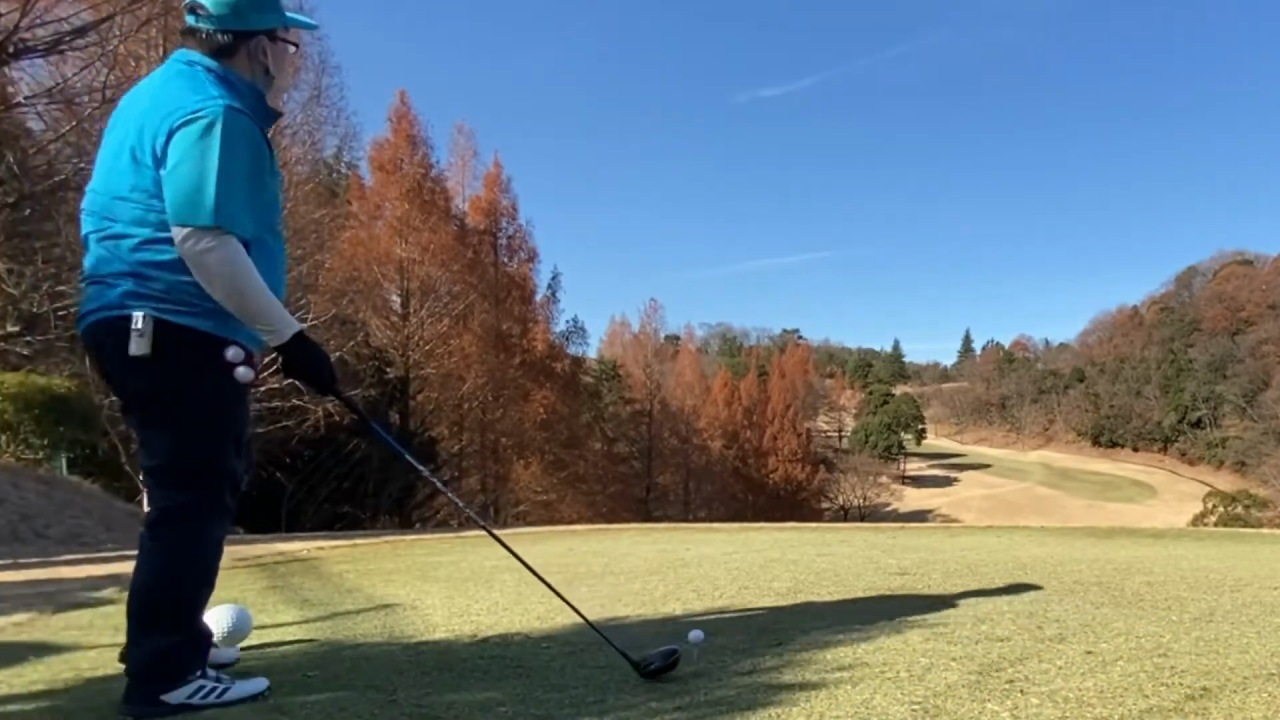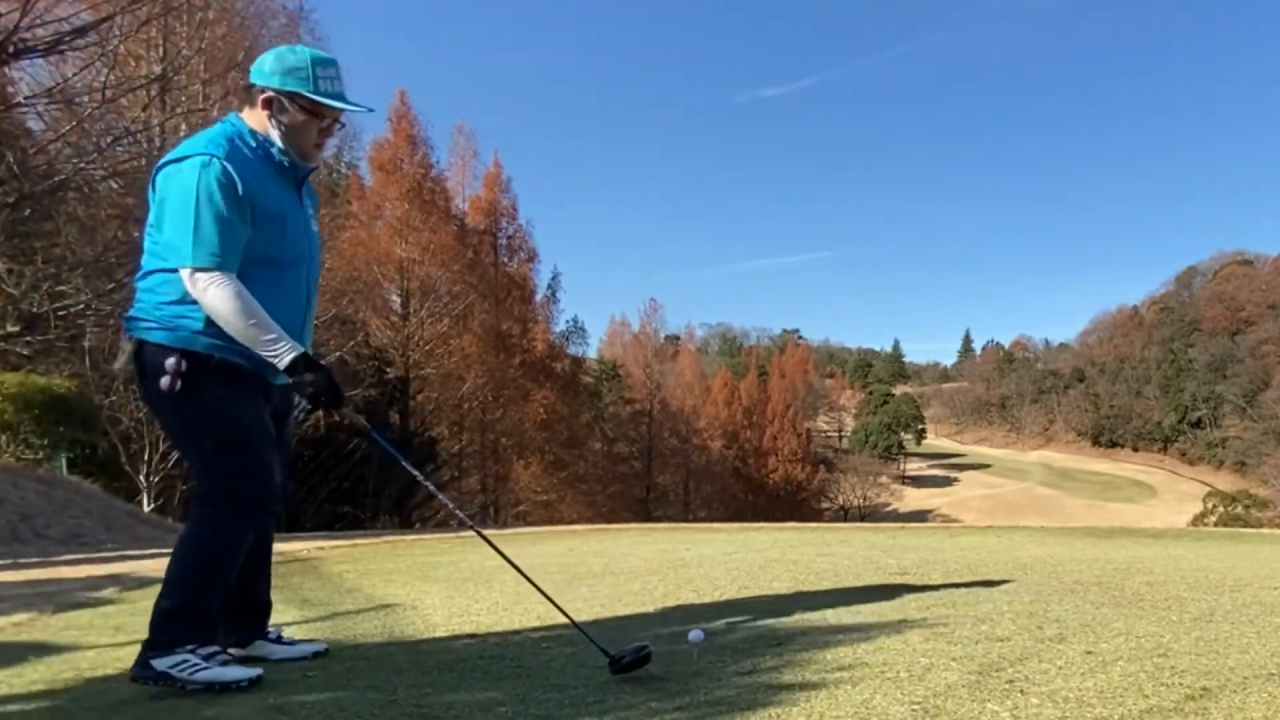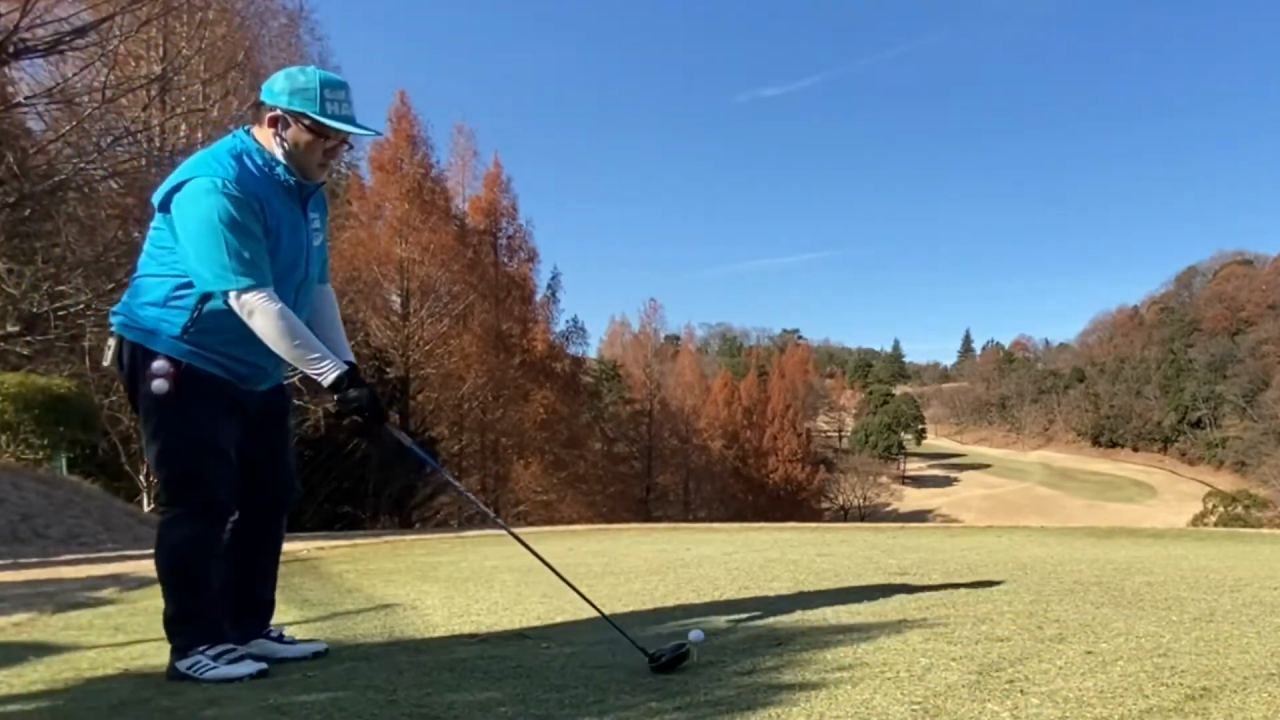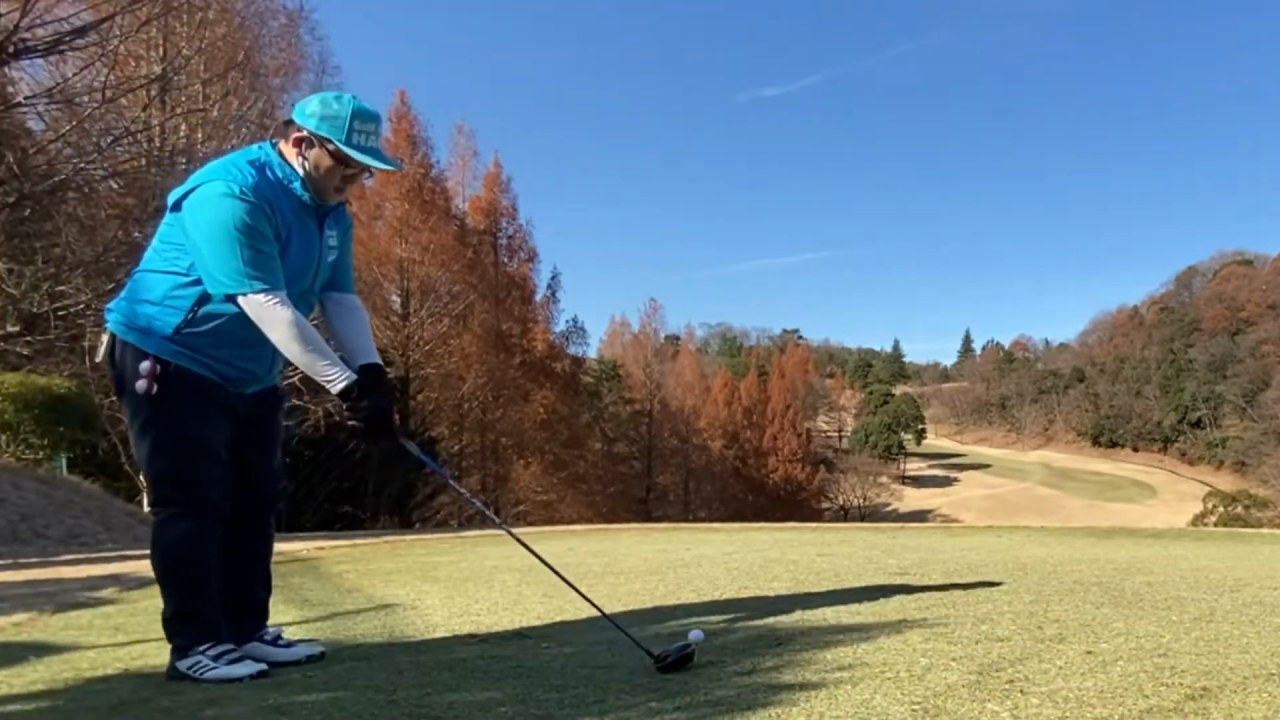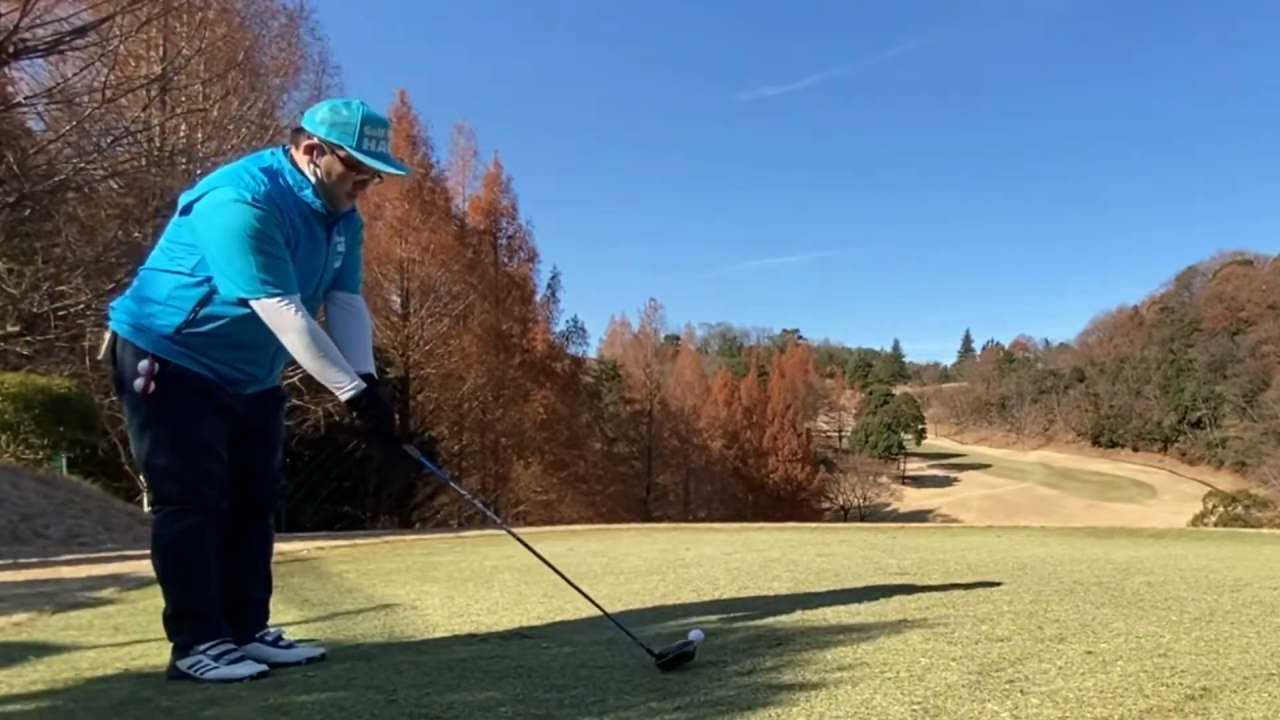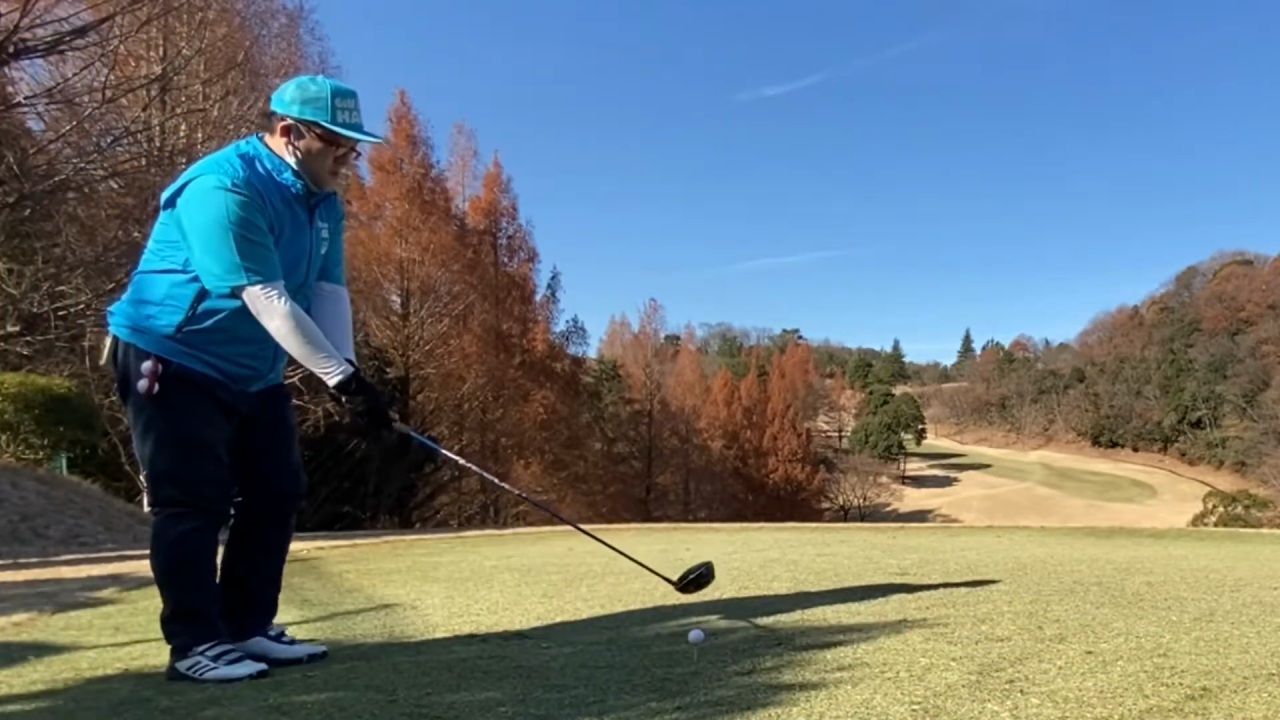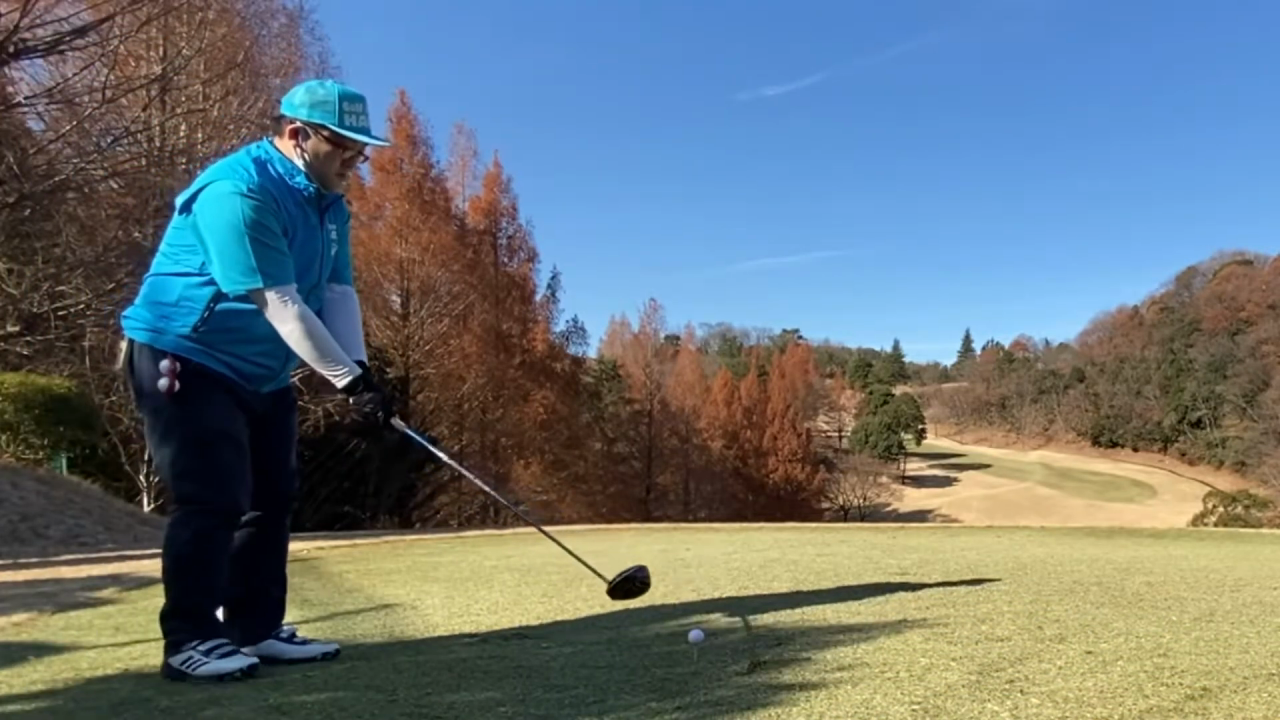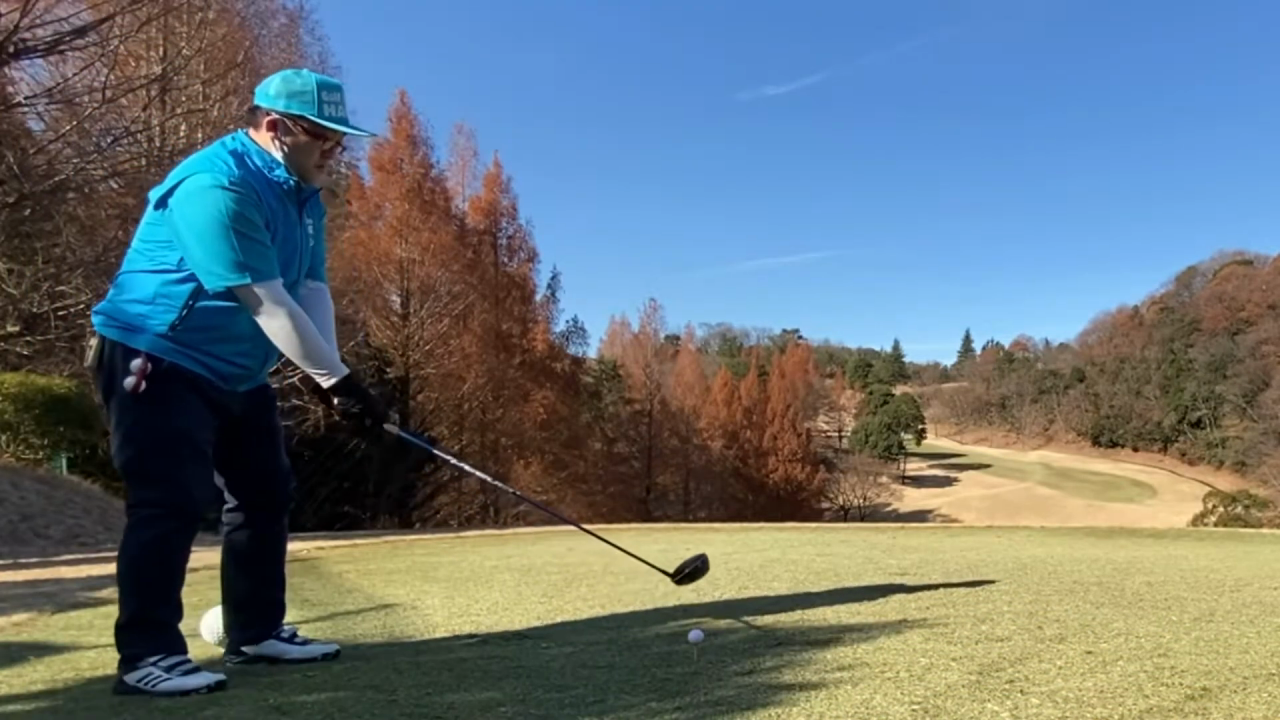
dt=0.4s
person 1, frame 1
left shoulder: (149, 95)
right shoulder: (216, 112)
right elbow: (205, 240)
right wrist: (288, 336)
left hip: (126, 326)
right hip: (180, 331)
left knee: (180, 485)
right knee: (191, 497)
left ankle: (162, 637)
person 1, frame 2
left shoulder: (285, 174)
right shoulder: (211, 165)
right elbow: (207, 279)
left wrist: (299, 363)
right wrist: (294, 357)
left hip: (254, 368)
right hip: (194, 360)
left knee: (255, 495)
right knee: (235, 496)
left ankle: (242, 629)
right ankle: (173, 644)
person 1, frame 3
left shoulder: (307, 192)
right shoulder: (217, 185)
left elbow: (314, 288)
right elbow: (255, 302)
left wrist: (346, 366)
right wrist: (333, 376)
left hip: (254, 374)
right hip: (180, 364)
left knee: (268, 498)
right knee: (200, 504)
left ankle: (245, 628)
right ankle: (194, 643)
person 1, frame 4
left shoulder: (331, 211)
right shoulder: (232, 193)
left elbow: (340, 298)
right elbow: (268, 306)
left wrist: (370, 369)
right wrist: (345, 385)
left hip: (249, 375)
right hip: (170, 363)
left knee: (254, 501)
right knee: (193, 503)
left ankle: (244, 631)
right ankle: (195, 643)
person 1, frame 5
left shoulder: (342, 217)
right shoulder: (242, 200)
left elbow: (346, 302)
right elbow: (284, 314)
left wrist: (367, 380)
right wrist: (352, 392)
left hip: (248, 377)
right hip: (169, 361)
left knee: (252, 502)
right knee: (192, 502)
left ankle: (244, 631)
right ankle: (196, 642)
person 1, frame 6
left shoulder: (323, 202)
right shoulder: (225, 188)
left elbow: (328, 293)
right elbow: (268, 302)
left wrist: (347, 373)
right wrist: (343, 380)
left hip: (251, 374)
right hip: (172, 362)
left knee: (275, 493)
right knee: (193, 505)
left ankle: (246, 628)
right ankle: (195, 643)
person 1, frame 7
left shoulder: (328, 204)
right shoulder: (238, 191)
left elbow: (338, 295)
right elbow: (280, 305)
left wrist: (360, 373)
right wrist: (349, 379)
left hip: (261, 375)
right hip: (183, 360)
left knee: (268, 500)
right knee: (213, 499)
left ankle: (256, 630)
right ankle: (191, 639)
person 1, frame 8
left shoulder: (303, 195)
right shoulder: (216, 185)
left elbow: (310, 292)
right elbow: (267, 302)
left wrist: (335, 376)
right wrist: (336, 379)
left hip: (237, 374)
right hip: (157, 361)
left knee: (265, 497)
right knee: (169, 504)
left ankle: (255, 631)
right ankle: (147, 654)
